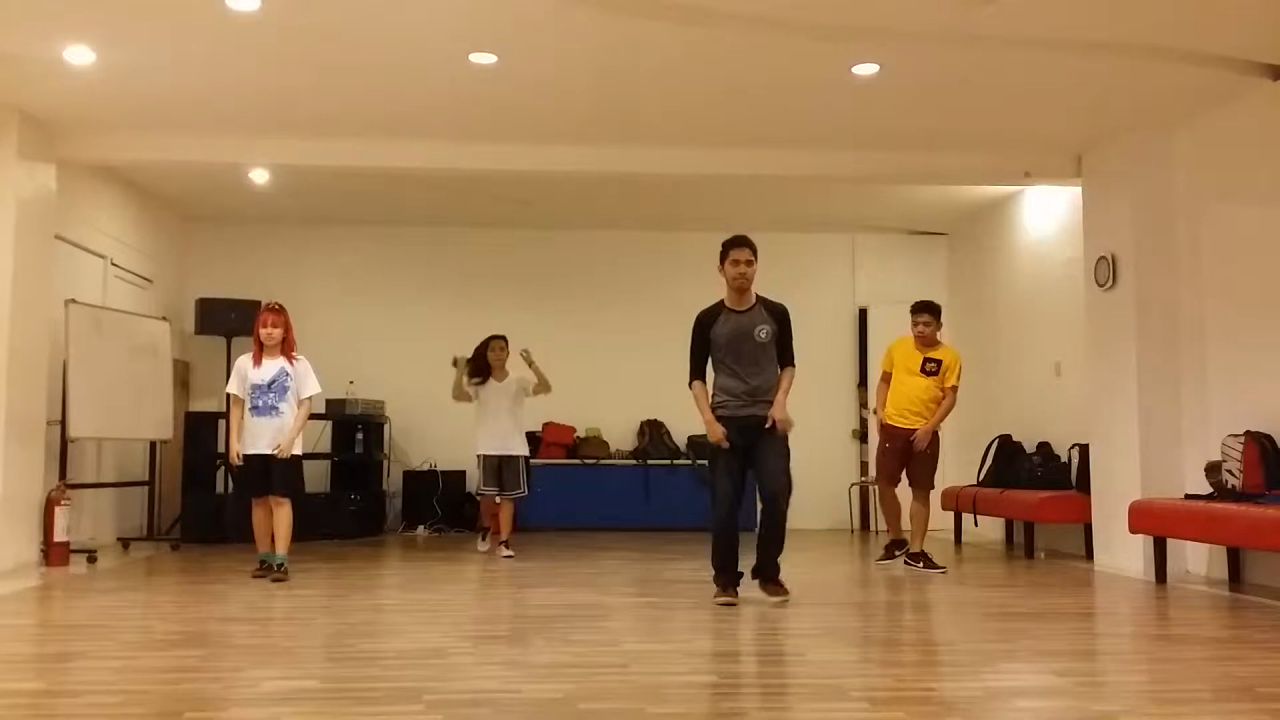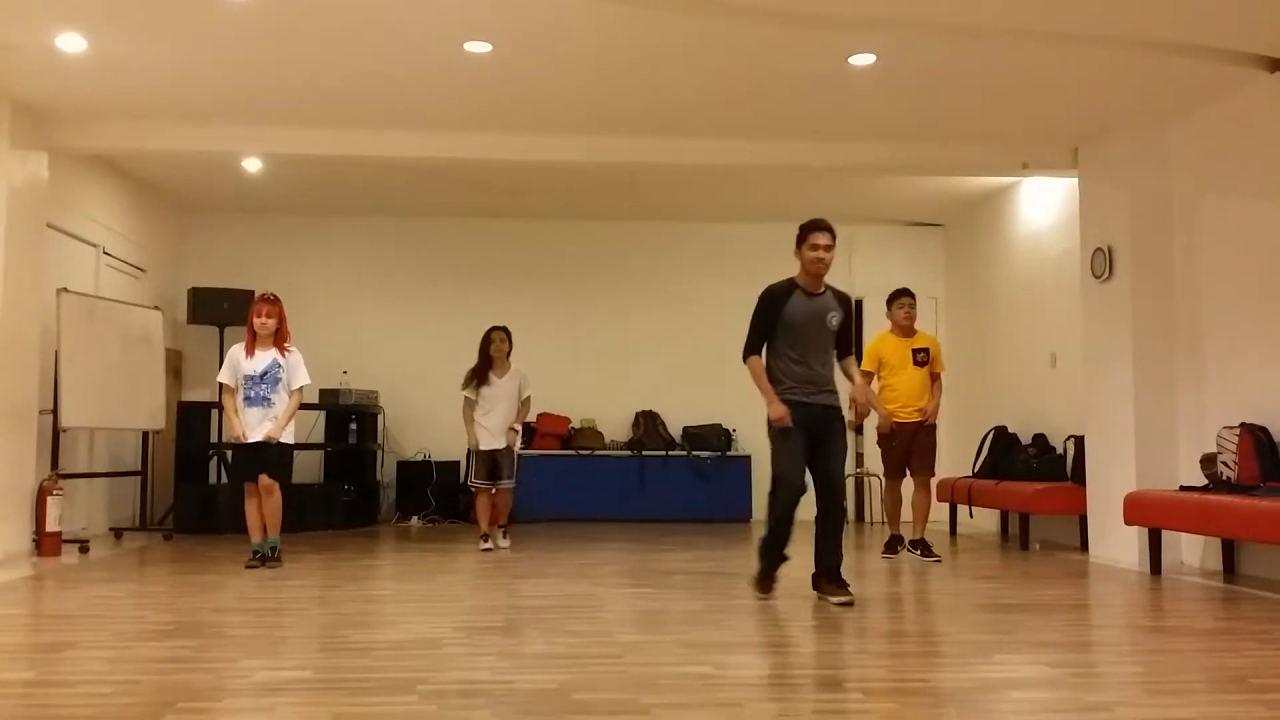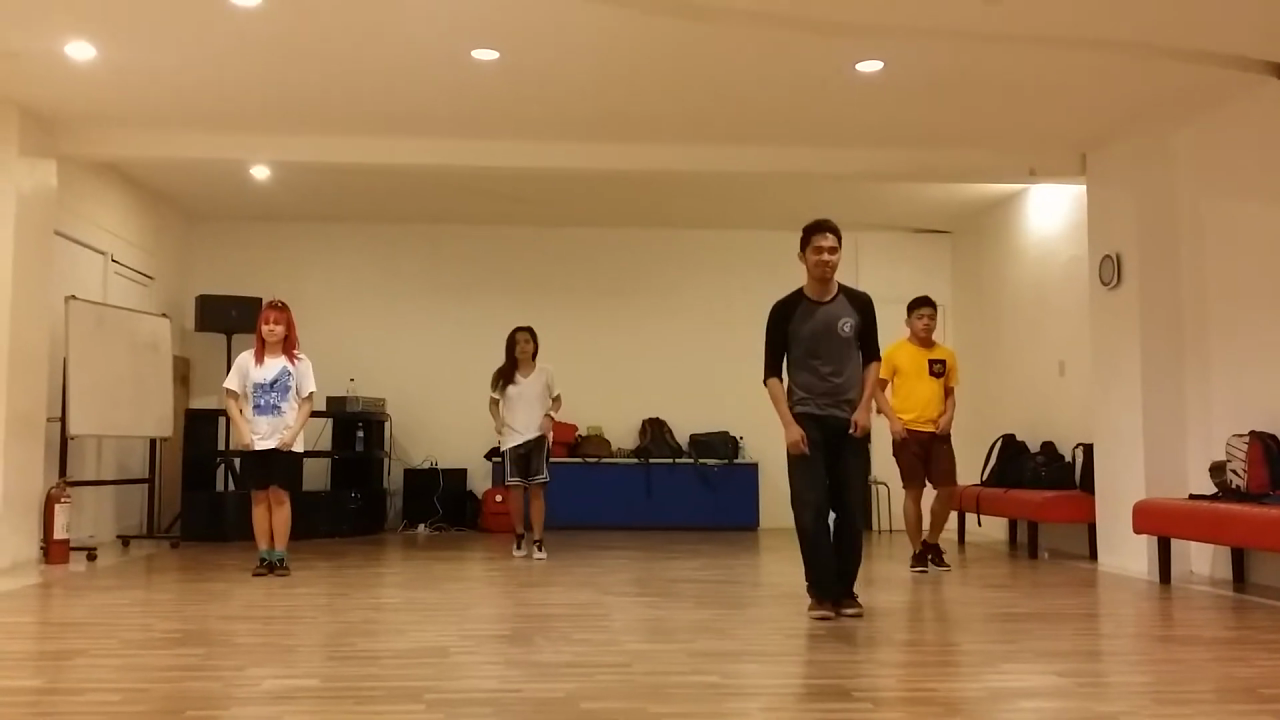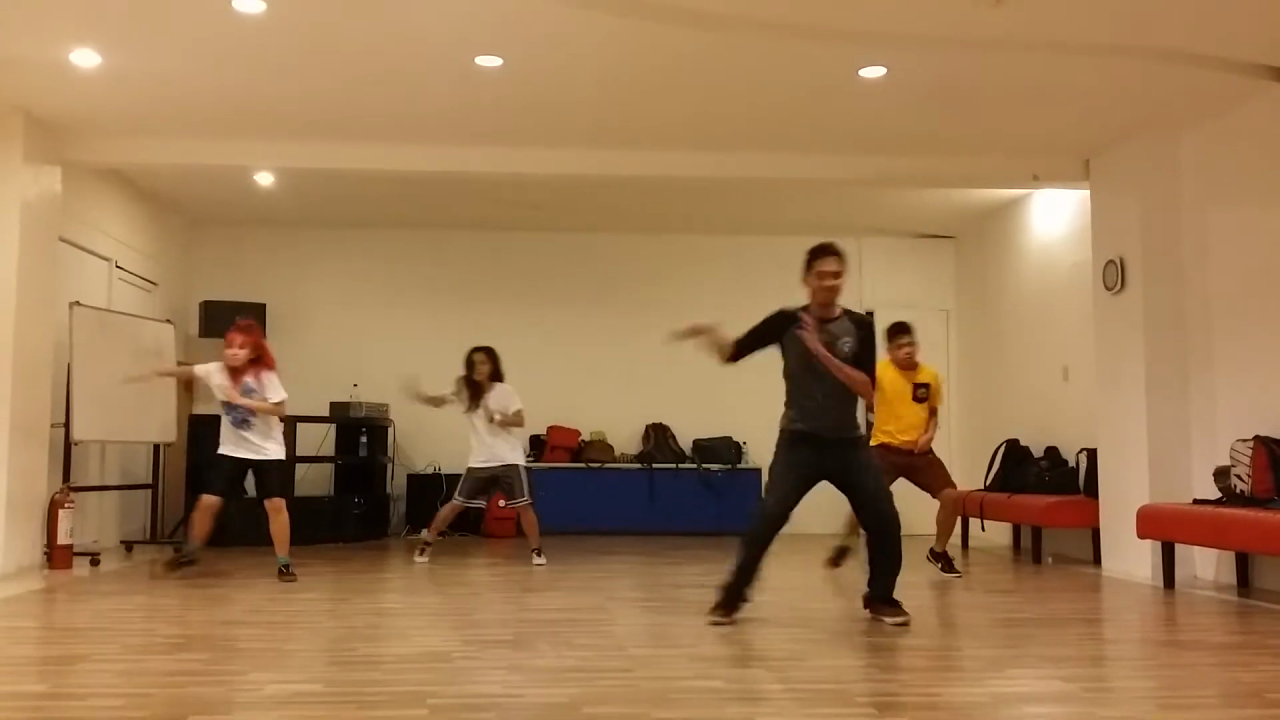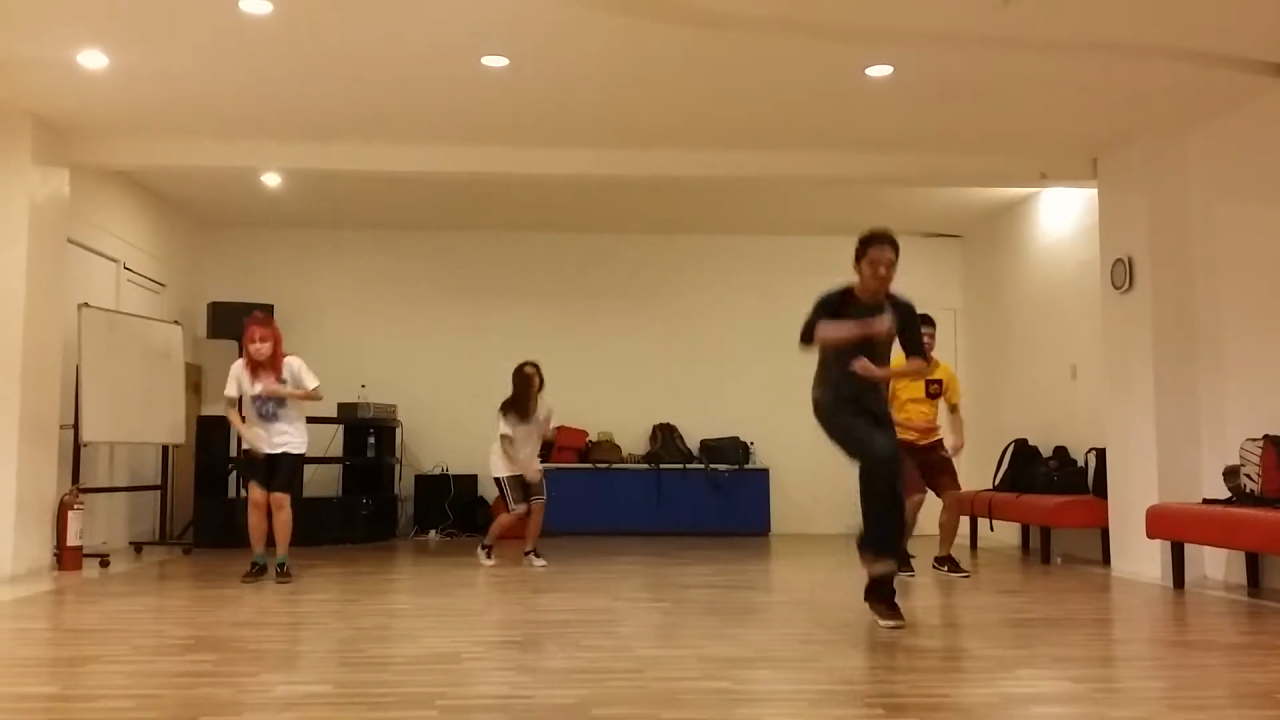
dt=0.7s
person 1, frame 1
left shoulder: (775, 314)
right shoulder: (708, 320)
left elbow: (787, 365)
right elbow: (696, 377)
left wrist: (780, 402)
right wrist: (709, 419)
left hip: (767, 421)
right hip: (727, 423)
left knee: (777, 493)
right knee: (725, 503)
left ankle: (768, 573)
right ankle: (726, 580)
person 1, frame 2
left shoulder: (841, 303)
right shoulder: (777, 296)
right elbow: (751, 353)
left wrist: (857, 383)
right wrist: (771, 400)
left hip: (828, 408)
right hip: (789, 407)
left knee: (834, 492)
right knee: (789, 484)
left ankle: (829, 576)
right ankle: (768, 561)
person 1, frame 3
left shoulder: (859, 304)
right shoulder: (785, 311)
left elbow: (872, 358)
right elbow: (772, 373)
left wrist: (865, 407)
right wrist: (788, 423)
left hip: (850, 422)
right hip: (807, 422)
left knee: (852, 510)
right knee: (810, 509)
left ankle: (844, 589)
right ankle: (821, 592)
person 1, frame 4
left shoulder: (859, 326)
right shoulder: (786, 322)
left elbow: (865, 388)
right elbow: (732, 353)
left wrist: (823, 354)
right wrist: (710, 336)
left hip: (848, 441)
right hip: (801, 440)
left knee: (884, 518)
right knee: (771, 515)
left ankle: (881, 598)
right ankle: (732, 595)
person 1, frame 5
left shoulder: (900, 309)
right shoulder: (835, 302)
left elbow: (920, 364)
right elbow: (810, 336)
left wrist: (881, 373)
right wrist: (867, 328)
left hip: (875, 407)
right hip: (835, 403)
left knee: (892, 491)
right knee: (879, 457)
left ankle: (881, 591)
right ankle: (873, 545)
person 2, frame 1
left shoulder: (297, 364)
right shoulder: (244, 363)
left elbow: (305, 404)
right elbow: (236, 405)
left wrist: (290, 438)
right wrist: (233, 441)
left hip: (284, 446)
right hip: (253, 445)
left knee: (280, 498)
right knee: (259, 500)
left ankle: (281, 561)
right ankle: (264, 559)
person 2, frame 2
left shoulder: (289, 354)
right shoulder: (237, 352)
left elbow: (296, 395)
right elbow: (228, 393)
left wrist: (278, 427)
right wrist: (234, 424)
left hip: (277, 433)
right hip: (246, 434)
left knee: (268, 483)
right knee: (251, 488)
left ankle: (273, 545)
right ankle: (257, 548)
person 2, frame 3
left shoulder: (299, 362)
right shoulder: (246, 359)
left elbow: (306, 402)
right elbow: (231, 399)
left wrist: (293, 434)
right wrist: (242, 431)
left hip: (285, 442)
right hip: (254, 442)
left knee: (280, 496)
right knee: (259, 497)
left ankle: (280, 556)
right ankle: (264, 557)
person 2, frame 4
left shoulder: (265, 376)
right shoulder: (218, 371)
left elbow: (280, 409)
right elbow: (189, 372)
left wrist: (243, 402)
right wrist: (165, 371)
left hip: (268, 450)
right hip: (232, 450)
left knee: (276, 504)
right knee: (207, 502)
left ankle: (284, 563)
right ankle: (189, 551)
person 2, frame 5
left shoulder: (292, 364)
right shoulder: (239, 369)
left elbow: (316, 394)
right elbow: (230, 405)
left wrist: (284, 391)
right wrist: (241, 428)
left hip: (289, 444)
right hip: (256, 443)
left knee: (280, 499)
right knee: (257, 498)
left ankle: (282, 562)
right ankle: (258, 561)
person 3, frame 1
left shoulder: (949, 356)
right shoulder: (897, 348)
left elbow: (950, 397)
right elbow: (884, 381)
left wrist: (929, 428)
right wrist: (879, 410)
left hip: (924, 432)
right hip: (893, 427)
left knee: (921, 491)
right knee: (885, 484)
left ankle: (916, 552)
right ankle: (896, 540)
person 3, frame 2
left shoulder: (930, 343)
right shoulder: (878, 345)
left elbow: (936, 379)
right elbow: (865, 383)
left wrist: (935, 403)
right wrist: (880, 412)
left hip: (923, 421)
right hip: (893, 423)
left knee: (923, 480)
right knee: (893, 480)
left ankle: (918, 539)
right ankle: (894, 537)
person 3, frame 3
left shoulder: (946, 355)
right shoulder: (895, 352)
left elbow: (949, 393)
right elbow: (878, 390)
left wrist: (948, 415)
right wrist: (893, 420)
left hip: (938, 432)
right hip: (908, 432)
left knee: (947, 489)
right knee: (914, 491)
left ankle: (931, 542)
right ankle: (917, 552)
person 3, frame 4
left shoulder: (930, 377)
right shoulder: (879, 371)
left wrist: (930, 433)
left hip: (919, 450)
right hip: (886, 448)
left knee: (951, 495)
left ankle: (939, 552)
right ankle: (843, 546)
person 3, frame 5
left shoulder: (944, 372)
right shoulder: (895, 367)
left elbow: (955, 409)
left wrist: (958, 438)
right wrist: (911, 425)
left hip: (932, 444)
right hip: (901, 443)
left knee: (953, 496)
right knee: (915, 497)
left ankle: (943, 557)
right ankle: (900, 554)
person 4, frame 1
left shoulder: (519, 382)
right shoulder: (478, 384)
left elbow: (546, 387)
right elbow: (457, 395)
left wrist: (531, 363)
right wrist: (461, 368)
left hip: (514, 447)
right hip: (488, 447)
left knee: (508, 496)
right knee: (488, 494)
left ankle: (504, 542)
right ankle: (486, 527)
person 4, frame 2
left shoulder: (519, 375)
right shoulder: (477, 375)
left elbow: (525, 405)
right elbow: (468, 406)
left wrist: (515, 428)
right wrist: (470, 433)
left hip: (506, 440)
right hip: (482, 439)
left knee: (505, 488)
right knee: (483, 488)
left ankle: (501, 527)
right ankle: (485, 534)
person 4, frame 3
left shoulder: (545, 373)
right shoulder: (503, 375)
left elbow: (557, 400)
right elbow: (493, 403)
left wrist: (550, 416)
right wrist: (498, 420)
left hip: (538, 437)
right hip: (512, 440)
left knee: (536, 490)
right knee: (515, 491)
left ankle: (538, 541)
right ankle: (519, 536)
person 4, frame 4
left shoulder: (505, 391)
right shoulder: (466, 389)
left elbow: (520, 421)
right elbow: (439, 401)
left wrist: (497, 419)
right wrist: (420, 396)
left hip: (509, 459)
right hip: (481, 461)
left knee: (523, 505)
right knee: (457, 503)
left ankle: (536, 550)
right ankle: (427, 542)
person 4, frame 5
left shoulder: (544, 406)
right shoulder: (510, 409)
left elbow: (547, 433)
right elbow: (506, 445)
left wrist: (546, 433)
right wrist: (523, 468)
left hip: (531, 464)
right hip: (506, 467)
left knee: (538, 505)
right knee: (518, 510)
left ankle: (530, 551)
right ankle: (486, 547)
